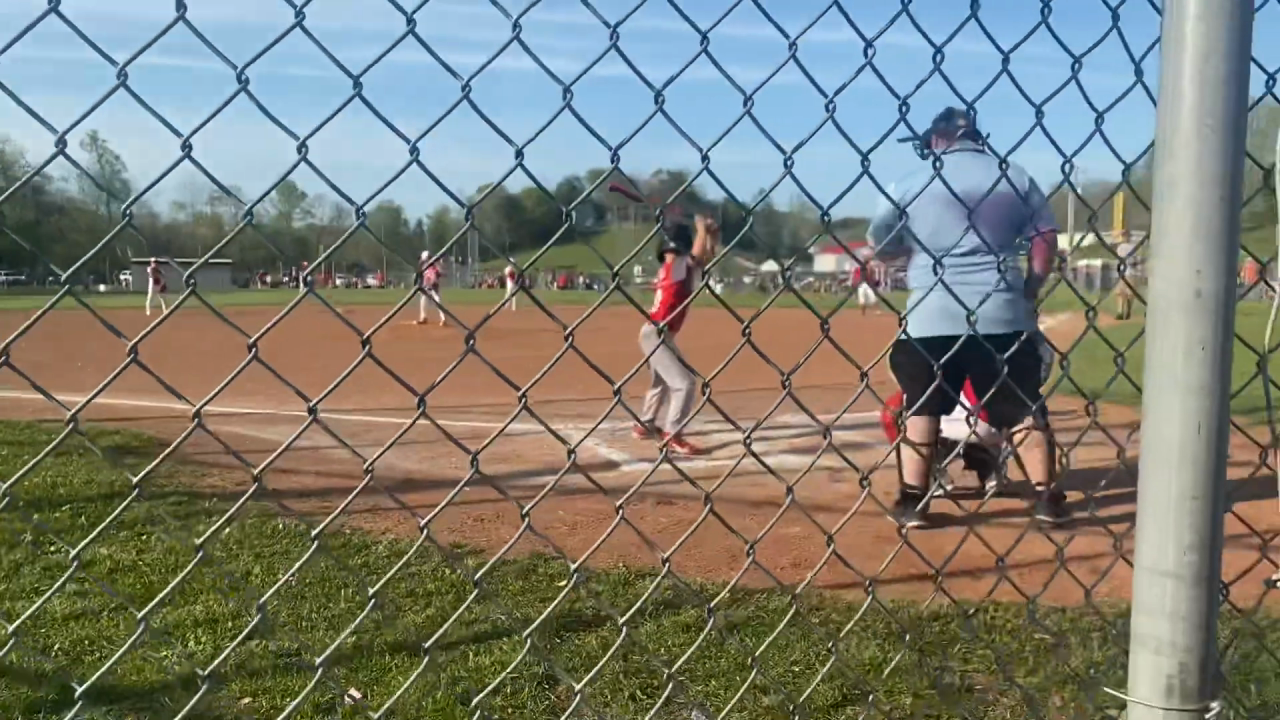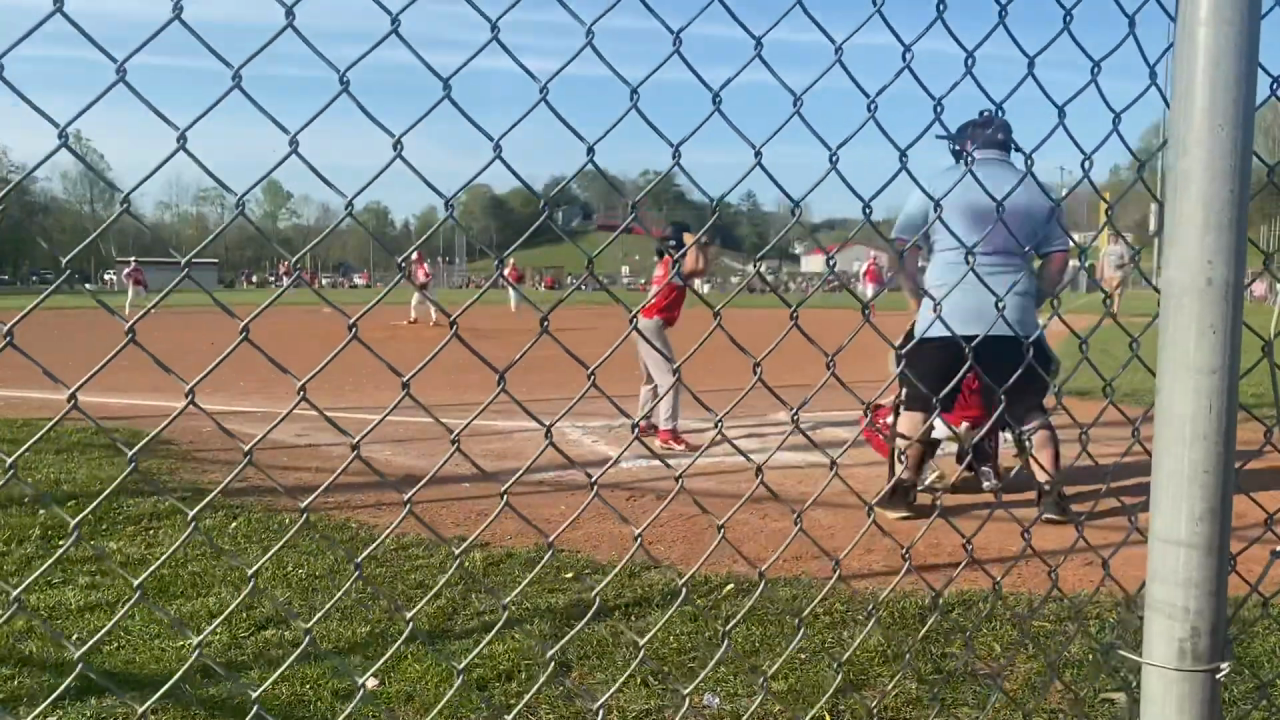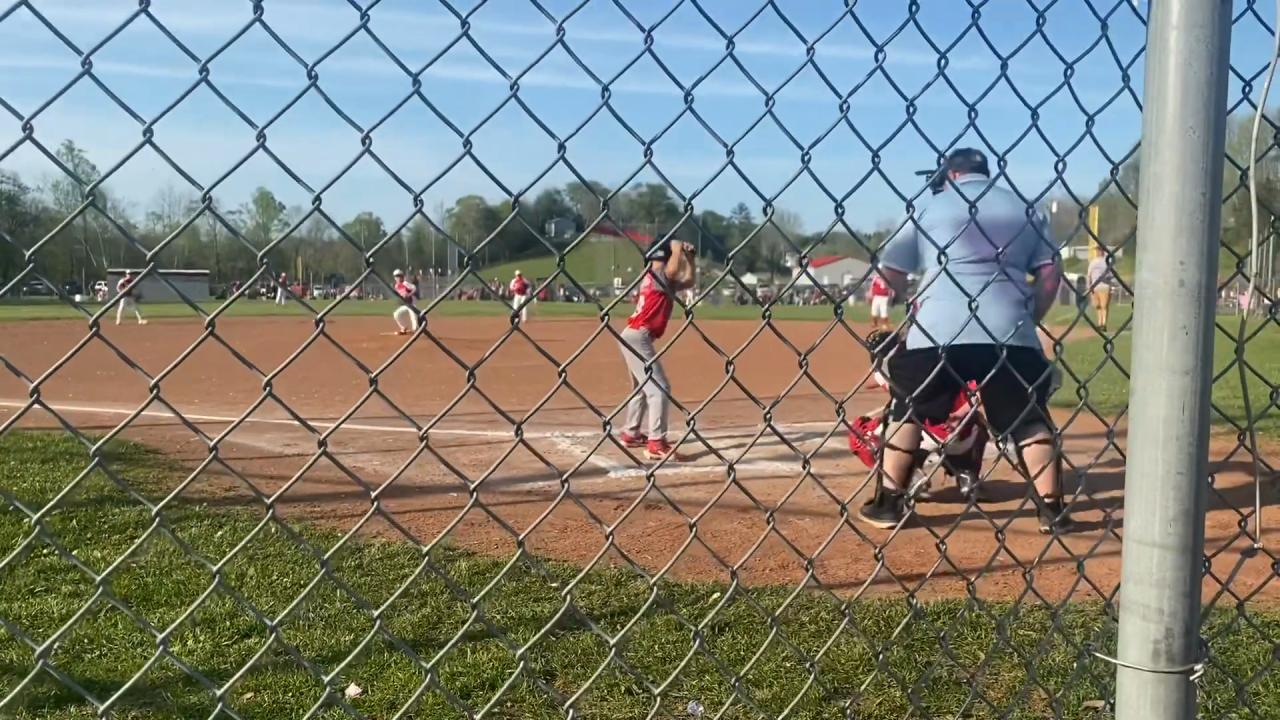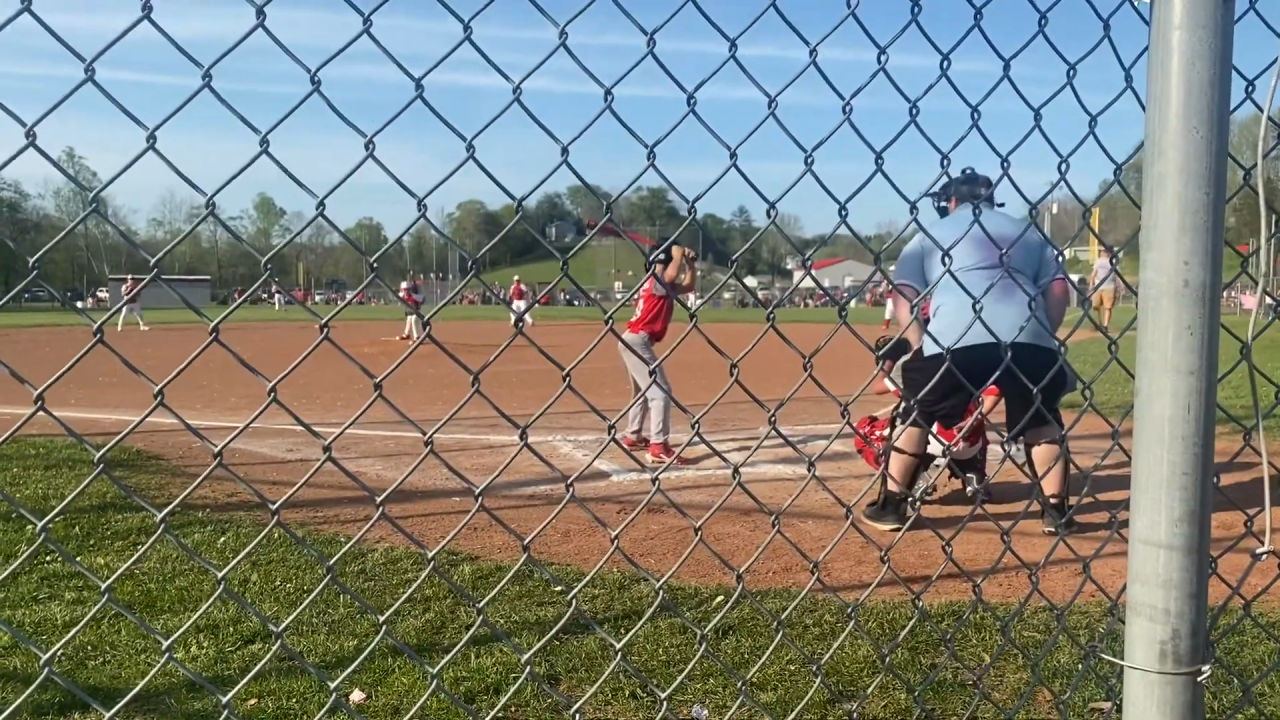
dt=1s
person 1, frame 1
left shoulder: (910, 185)
right shoulder: (1016, 178)
left elbow: (879, 250)
right elbow: (1044, 243)
right wrist: (1029, 292)
left hip: (932, 318)
right hip: (1002, 315)
left knee: (922, 407)
right knee: (1022, 405)
left ankle: (912, 500)
right ankle: (1046, 495)
person 1, frame 2
left shoulder: (939, 184)
right shoulder: (1037, 192)
left elbow: (901, 251)
right elbow: (1057, 259)
left wrist: (919, 298)
left hip: (946, 317)
right hip: (1013, 319)
left knee: (919, 402)
right knee: (1029, 408)
left ankle: (901, 491)
right ankle: (1051, 495)
person 1, frame 3
left shoulder: (929, 206)
right shoulder: (1024, 209)
left elbow: (892, 274)
right elbow: (1050, 273)
right wrist: (1027, 321)
left hip: (938, 332)
right hip: (1011, 332)
left knee: (908, 410)
right knee: (1030, 417)
left ankle: (888, 502)
right ankle: (1052, 508)
person 1, frame 4
left shoulder: (932, 232)
right shoulder: (1026, 230)
left elbow: (903, 293)
right elbow: (1058, 288)
left wrist: (920, 349)
right wrist: (1044, 338)
left hip: (953, 338)
right hip: (1026, 336)
left knee: (916, 412)
right knee: (1041, 418)
left ankle: (891, 505)
right ankle: (1056, 510)
person 2, frame 1
left shoulder: (670, 268)
right shoulder: (676, 266)
left elbow: (703, 256)
right elbow: (699, 254)
left wrist: (710, 234)
right wrist: (701, 227)
left hip: (655, 333)
right hip: (657, 334)
left knee: (661, 382)
right knee: (684, 383)
left ankle: (645, 426)
right ankle: (672, 437)
person 2, frame 2
left shoulder: (665, 265)
right shoulder: (672, 264)
left elbow: (700, 271)
right elbow: (693, 268)
left wrist: (700, 249)
right wrist: (691, 243)
left hip: (646, 325)
right hip: (651, 326)
left knee: (653, 378)
right knee: (669, 378)
left ankle: (643, 424)
right ankle: (667, 433)
person 2, frame 3
left shoulder: (660, 280)
right shoulder: (657, 275)
left elbow: (687, 281)
right elbow: (672, 269)
left wrist: (689, 257)
right wrist: (677, 249)
left hip: (634, 336)
right hip: (637, 337)
left knee: (643, 387)
right knee: (659, 388)
left ankle: (631, 433)
right ankle: (656, 444)
person 2, frame 4
left shoulder: (659, 283)
right shoulder: (656, 280)
left elbow: (688, 286)
right elbow: (671, 275)
left wrist: (690, 263)
right wrist: (678, 255)
left hip: (634, 341)
right hip: (637, 341)
left knee: (643, 391)
right knee: (660, 392)
left ankle: (632, 437)
right ankle: (658, 447)
